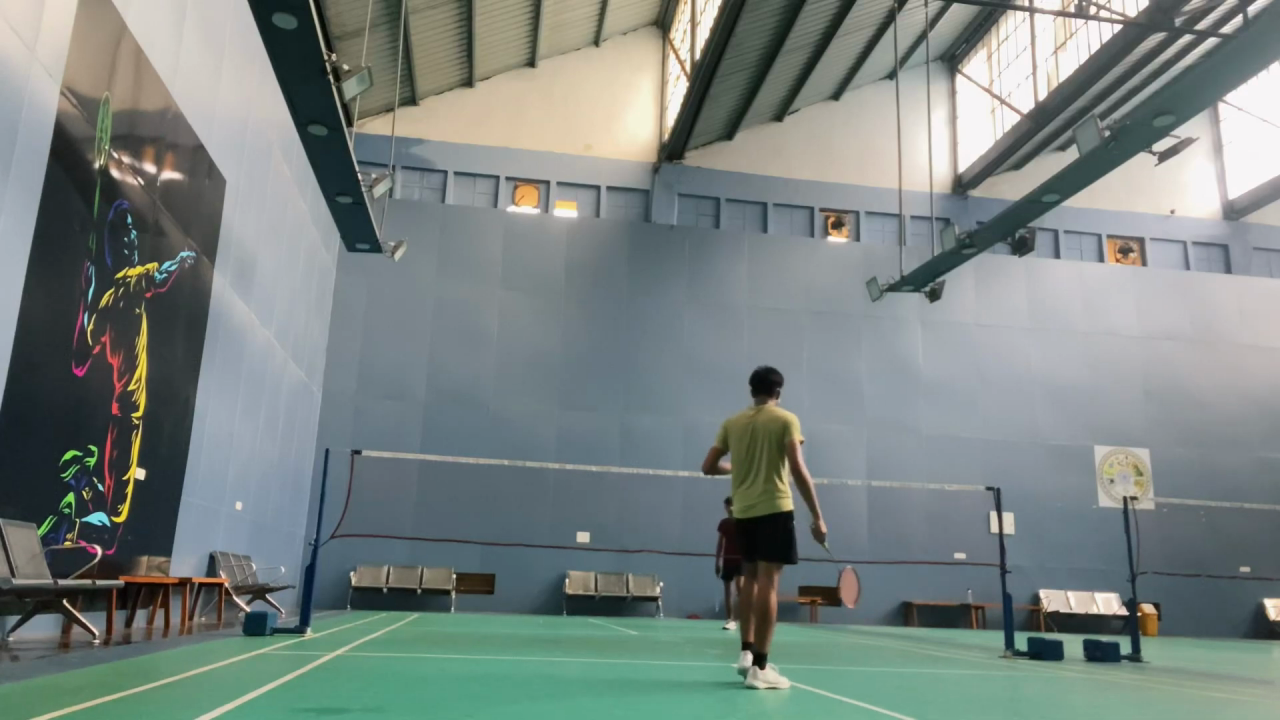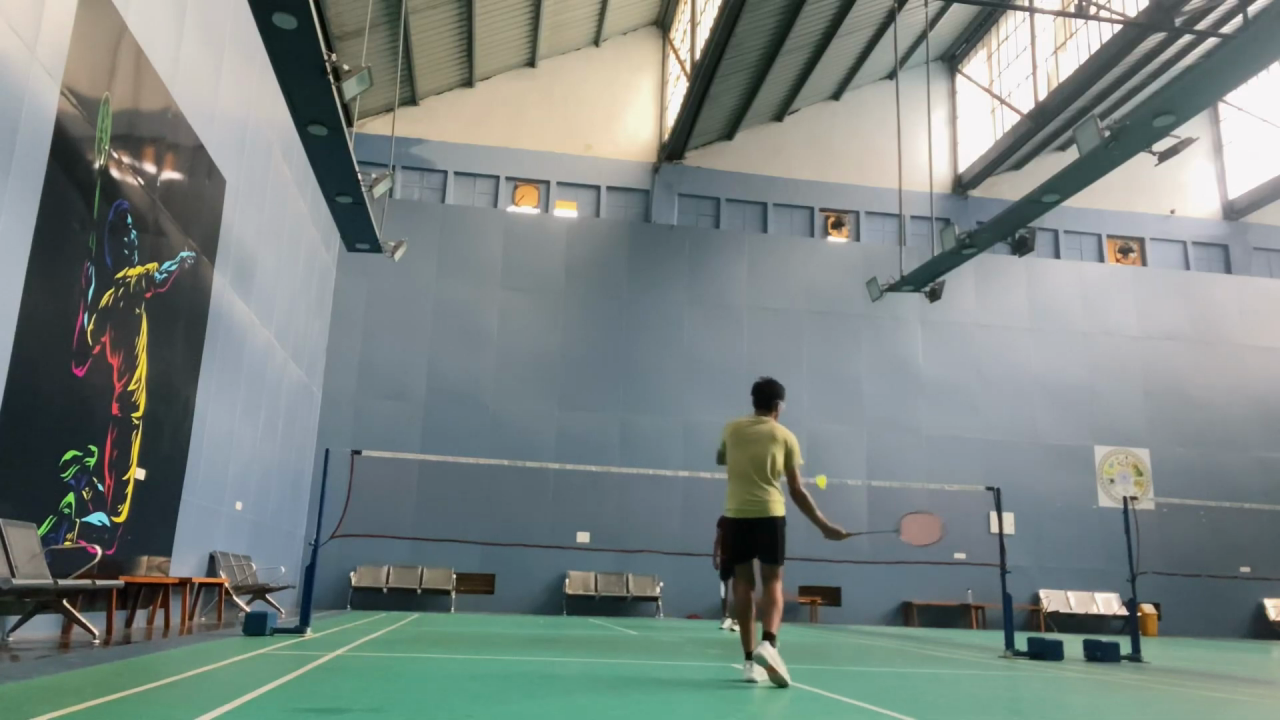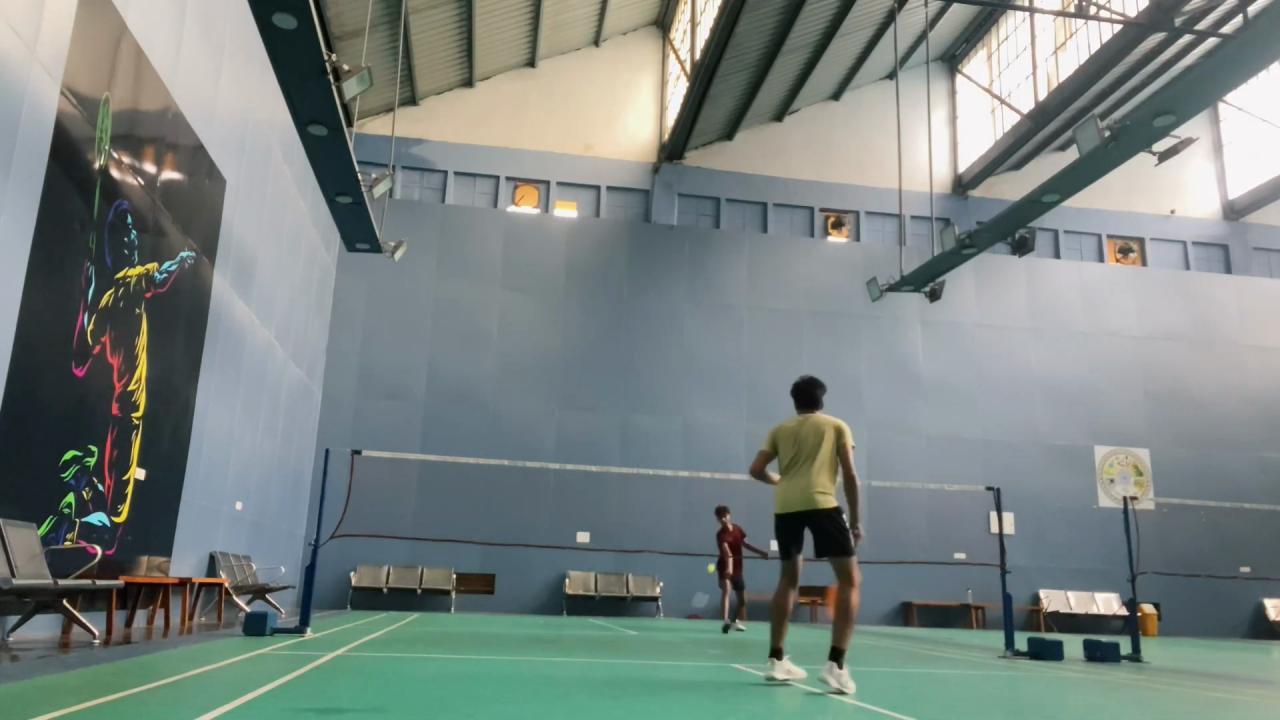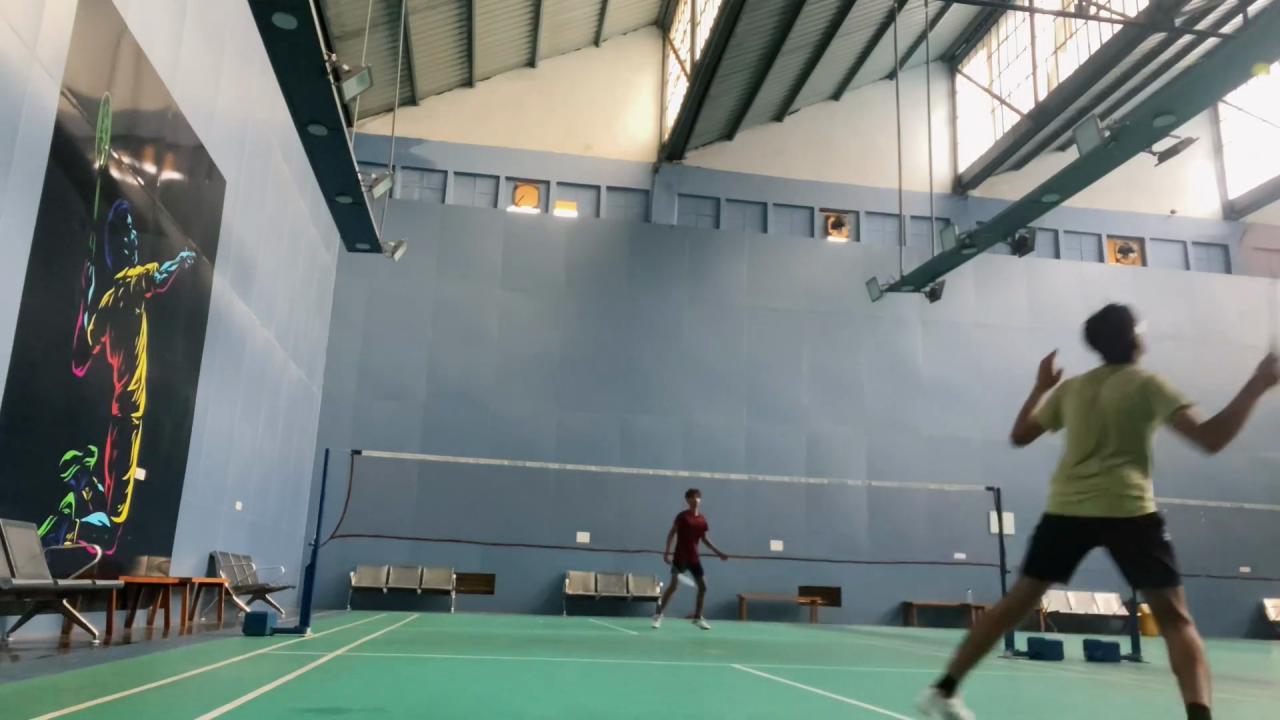
dt=1s
person 1, frame 1
left shoulder: (138, 279)
right shoulder: (106, 289)
left elbow: (159, 277)
right elbow: (80, 359)
left wrist: (178, 264)
right wrist: (86, 300)
left hip: (129, 398)
right hip: (108, 397)
left knee: (119, 474)
left ankle: (110, 533)
person 1, frame 2
left shoulder: (138, 278)
right shoulder: (105, 290)
left elbow: (159, 277)
right elbow: (80, 358)
left wrist: (177, 265)
right wrist: (86, 301)
left hip: (129, 395)
left knee: (120, 468)
right knee: (101, 465)
left ankle: (112, 529)
person 1, frame 3
left shoulder: (139, 278)
right shoulder: (101, 287)
left elbow: (159, 277)
right elbow: (81, 357)
left wrist: (176, 265)
right wrist: (86, 300)
left hip: (129, 393)
left knee: (119, 471)
left ankle: (112, 530)
person 1, frame 4
left shoulder: (139, 278)
right shoulder: (105, 290)
left elbow: (159, 277)
right elbow: (81, 358)
left wrist: (177, 264)
right wrist: (86, 301)
left hip: (130, 395)
right hip: (112, 396)
left knee: (120, 470)
right knee: (106, 469)
left ankle: (111, 532)
person 2, frame 1
left shoulder: (732, 423)
right shoulder: (785, 420)
left elbow: (708, 467)
right elbow: (797, 470)
right wrist: (817, 517)
left hip: (743, 511)
right hip: (775, 509)
left knee: (750, 578)
right knee: (768, 583)
left ankle: (746, 651)
right ankle: (760, 667)
person 2, frame 2
left shoulder: (732, 429)
right shoulder: (785, 436)
right elbow: (796, 492)
right wrist: (823, 525)
left hip: (735, 513)
right hip: (769, 513)
left knee: (743, 583)
right knee: (772, 581)
left ankle: (750, 660)
right ankle: (767, 643)
person 2, frame 3
left shoulder: (780, 430)
right shoulder: (836, 426)
left elbow: (756, 470)
right elbow: (850, 476)
right wrist: (855, 520)
left hip: (786, 507)
right hip: (823, 504)
left knee: (789, 580)
right knee: (849, 581)
left ankle: (776, 659)
right ankle: (835, 665)
person 2, frame 4
left shoulder: (1070, 388)
right shoulder: (1149, 385)
left elbow: (1020, 436)
right elbow: (1210, 440)
left wrist: (1041, 388)
left hip: (1067, 508)
right hip: (1128, 509)
left knee: (1016, 604)
right knee: (1176, 619)
